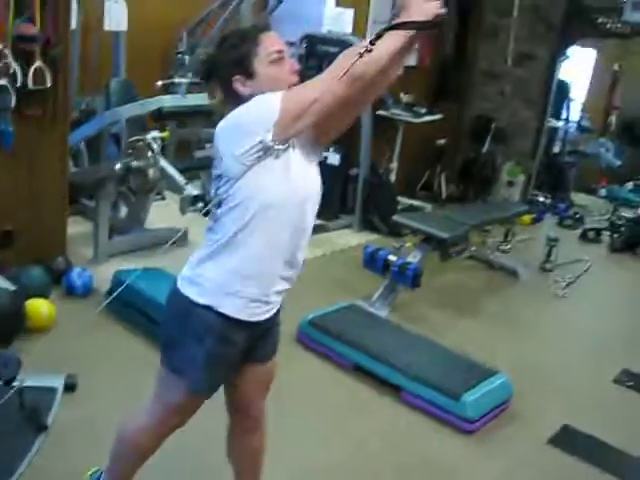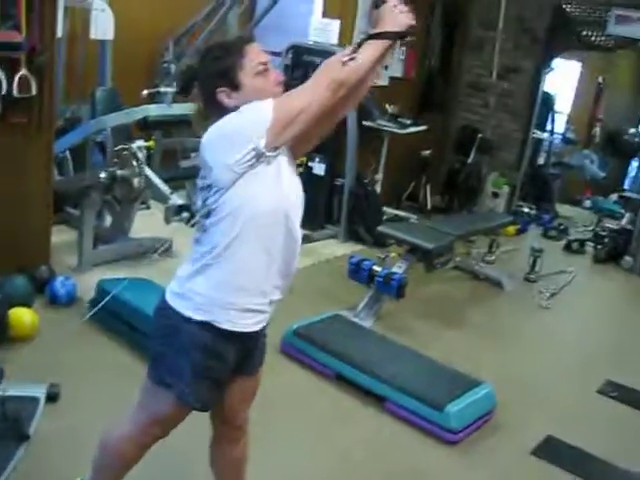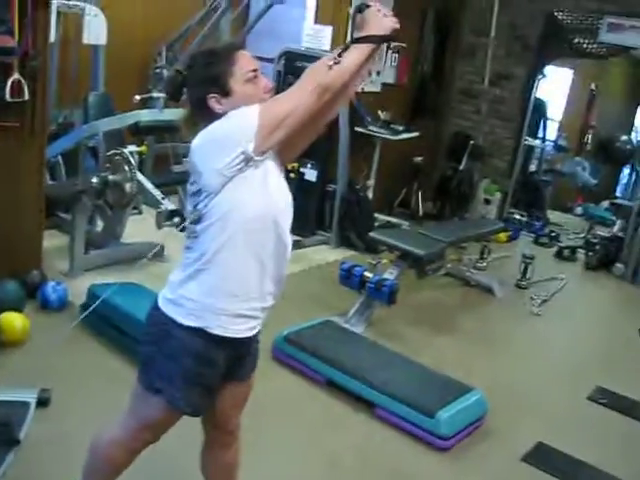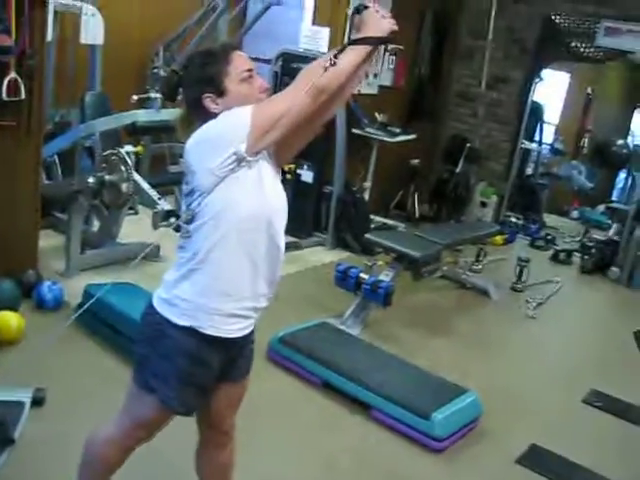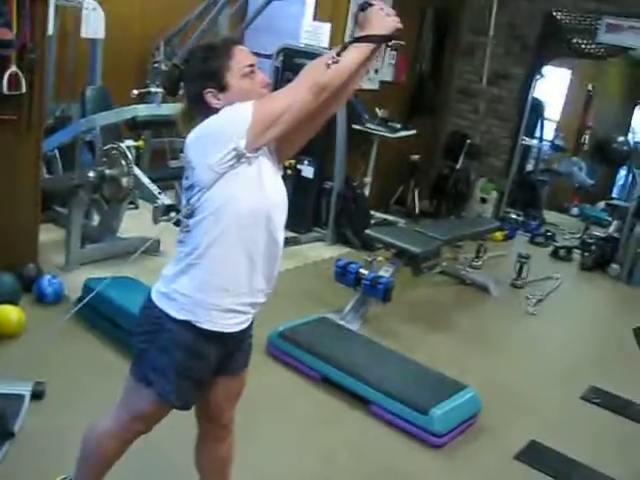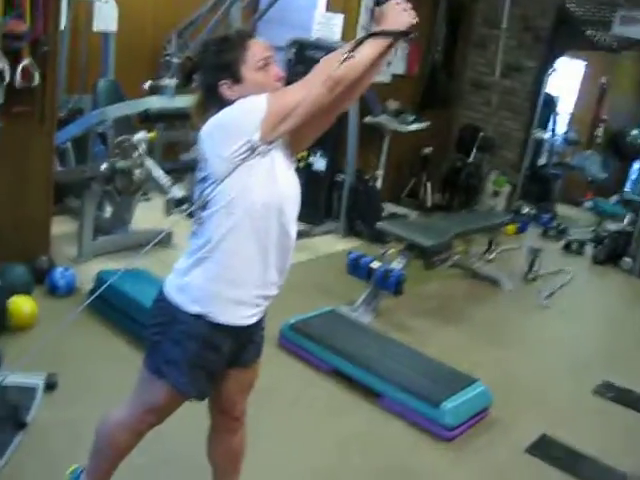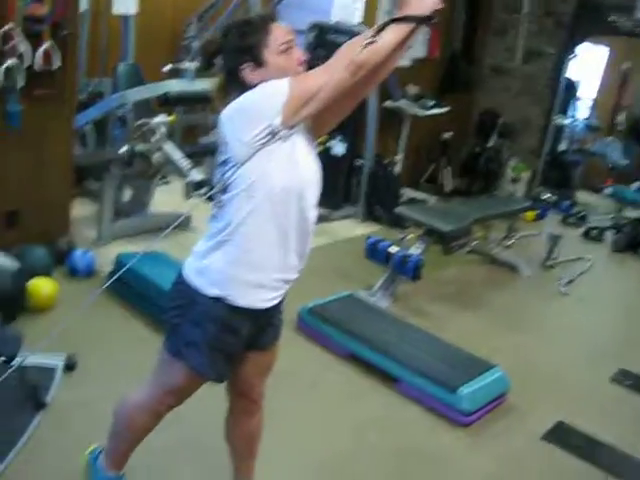
dt=0.1s
person 1, frame 1
left shoulder: (300, 131)
right shoulder: (244, 123)
left elbow: (361, 90)
right elbow: (343, 78)
left hip: (260, 311)
right hip: (209, 308)
left knee: (249, 416)
right knee: (168, 415)
person 1, frame 2
left shoulder: (275, 144)
right shoulder: (231, 135)
left elbow: (340, 99)
right elbow: (330, 85)
left wrist: (386, 38)
left hip: (246, 323)
right hip: (201, 322)
left knee: (233, 425)
right knee: (151, 425)
person 1, frame 3
left shoulder: (263, 148)
right shoulder: (220, 140)
left elbow: (324, 103)
right elbow: (315, 90)
left wrist: (370, 41)
left hip: (239, 329)
right hip: (192, 327)
left knee: (224, 431)
right knee: (141, 429)
person 1, frame 4
left shoulder: (260, 149)
right shoulder: (214, 140)
left elbow: (322, 106)
right elbow: (312, 91)
left wrist: (368, 45)
left hip: (235, 328)
right hip: (187, 326)
left knee: (219, 430)
right knee: (136, 428)
person 1, frame 5
left shoulder: (260, 146)
right shoulder: (214, 135)
left elbow: (325, 102)
right elbow: (313, 89)
left wrist: (371, 42)
left hip: (233, 323)
right hip: (185, 321)
left knee: (218, 423)
right knee: (133, 420)
person 1, frame 6
left shoulder: (272, 139)
right shoulder: (228, 127)
left elbow: (337, 97)
right elbow: (327, 82)
left wrist: (385, 39)
left hip: (245, 315)
right hip: (198, 312)
left knee: (231, 415)
right knee: (145, 414)
person 1, frame 7
left shoulder: (294, 123)
right shoulder: (249, 112)
left elbow: (361, 80)
right elbow: (350, 66)
left hip: (264, 298)
right hip: (218, 296)
left knee: (249, 398)
right knee: (164, 394)
